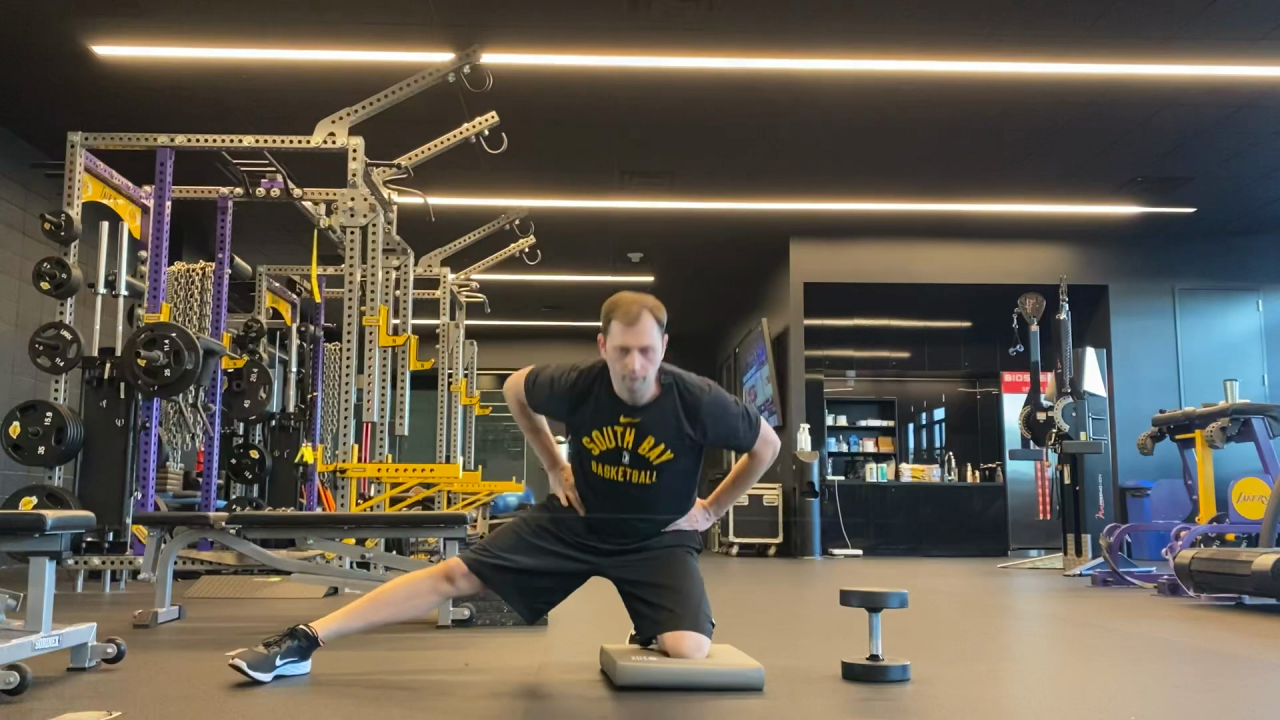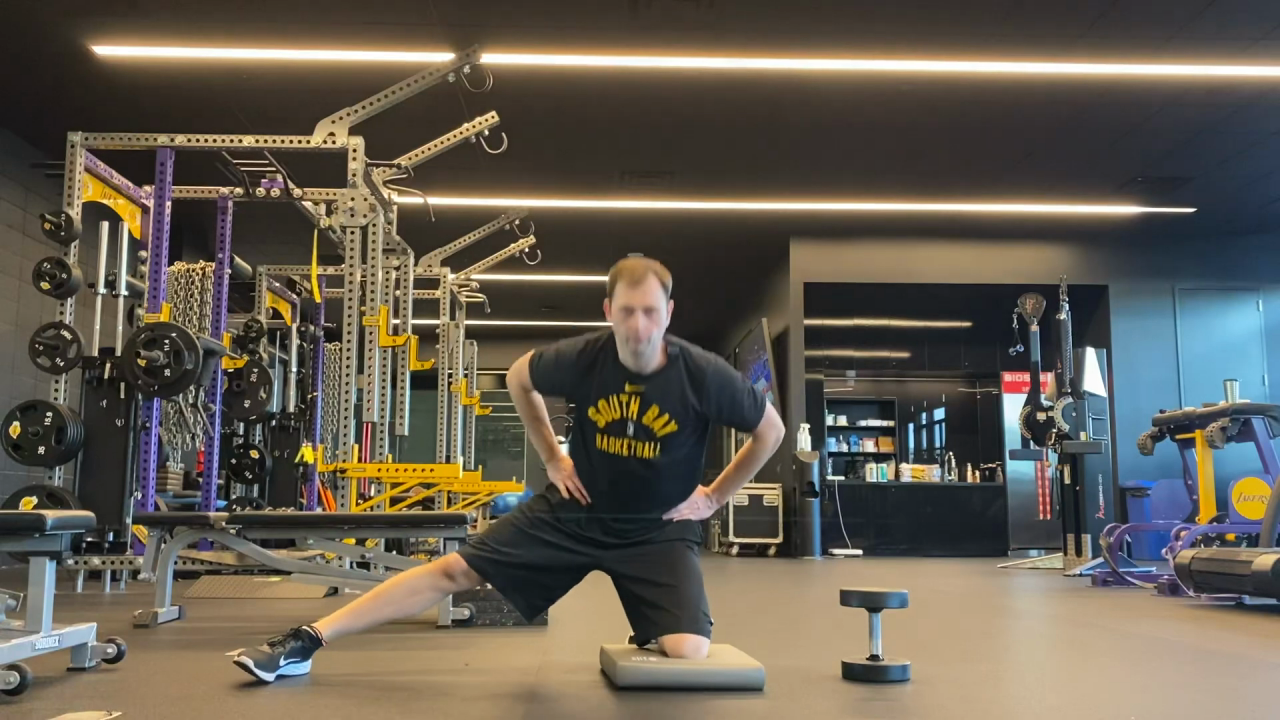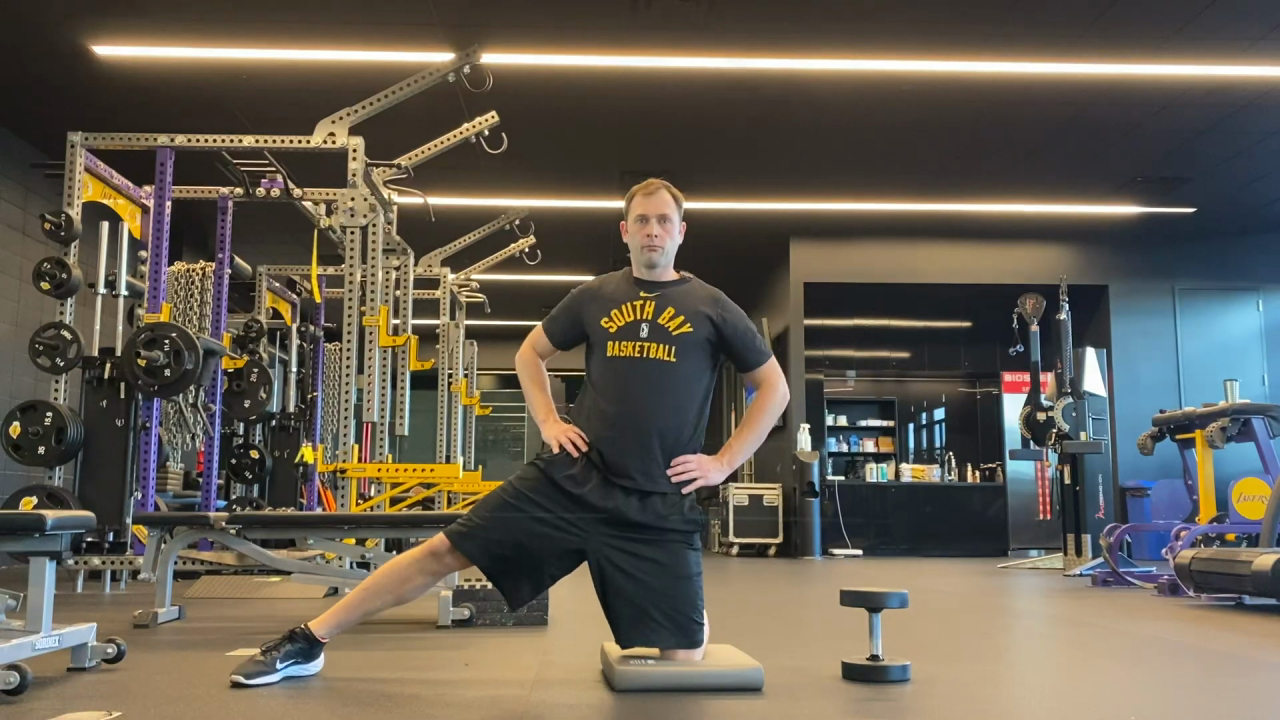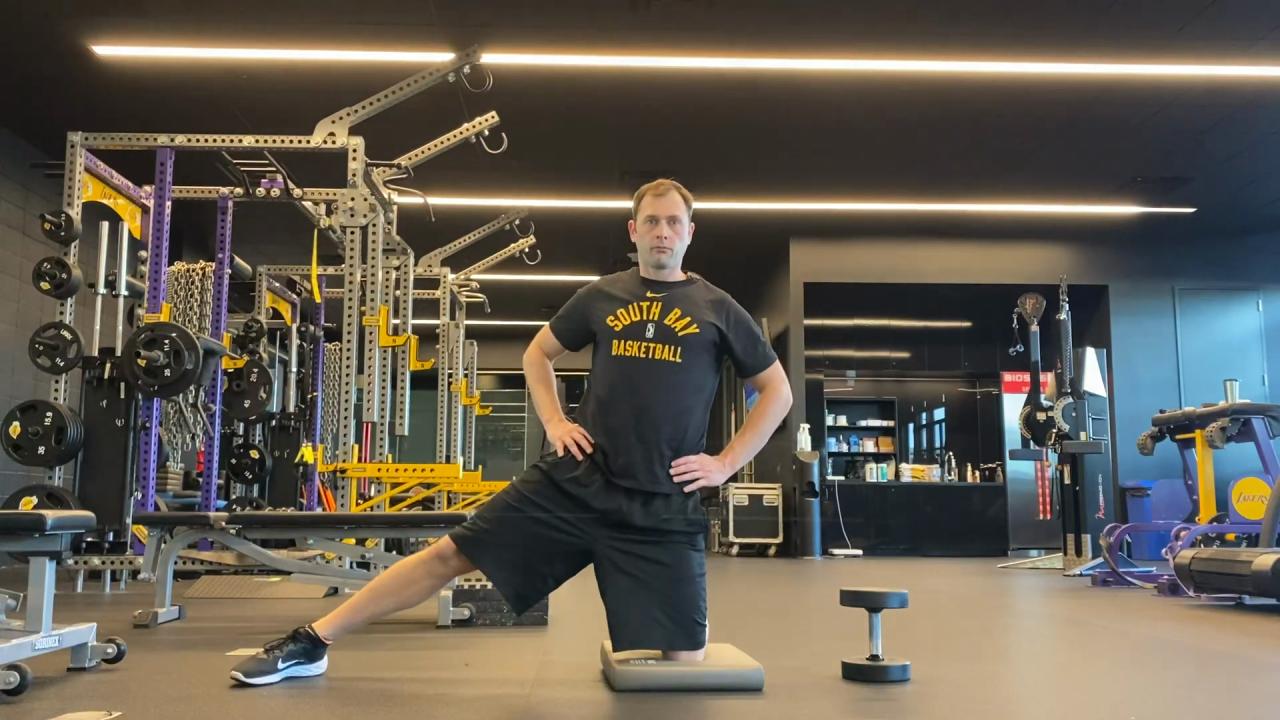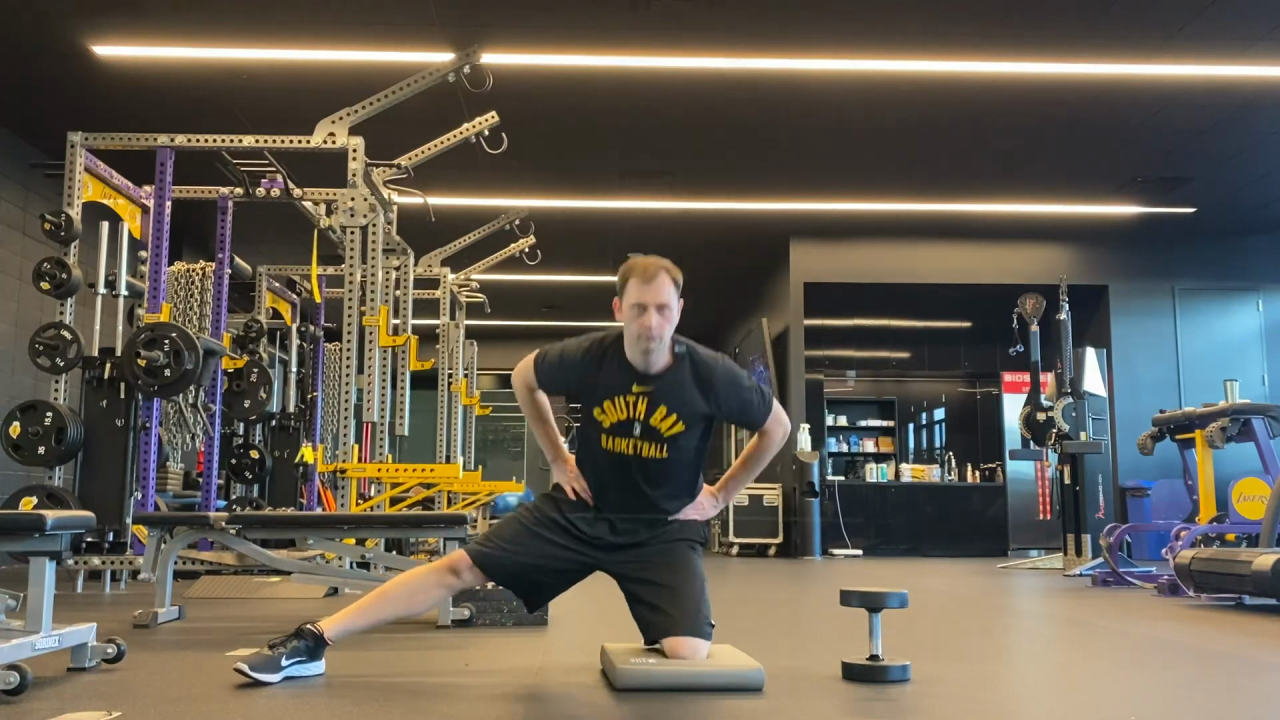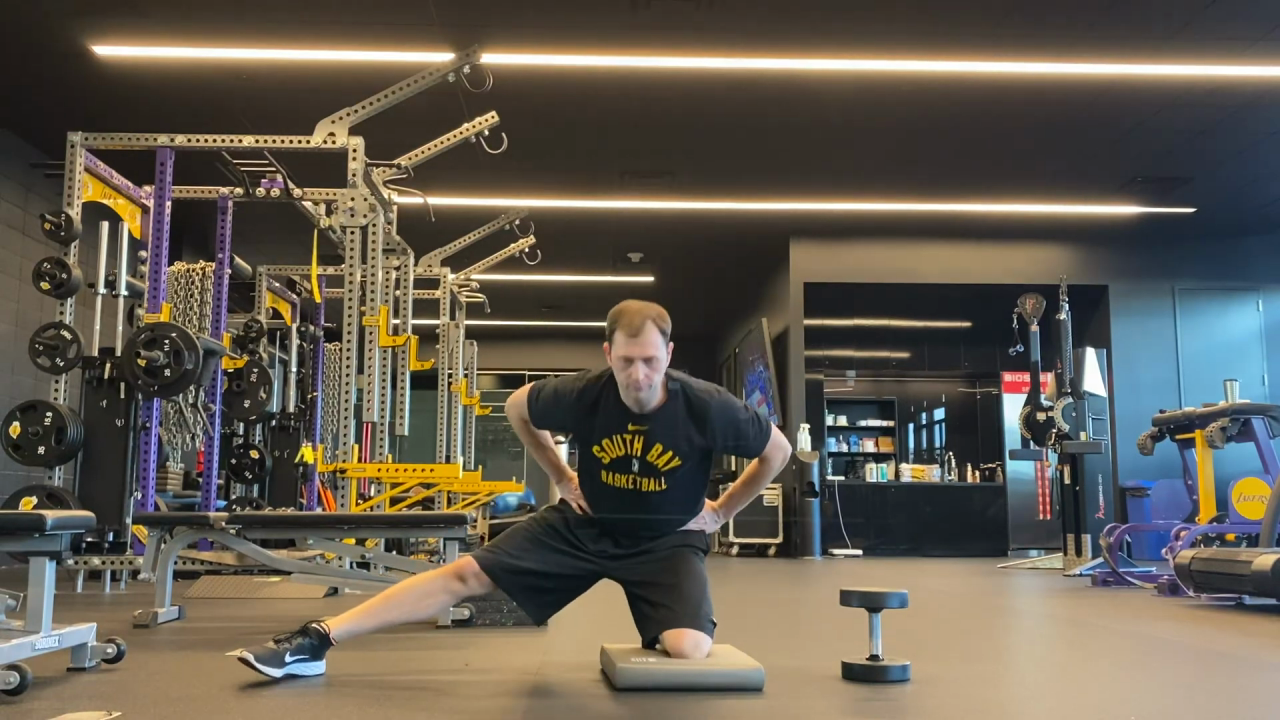
dt=0.4s
person 1, frame 1
left shoulder: (698, 402)
right shoulder: (573, 386)
left elbow: (767, 446)
right elbow: (514, 388)
left wrist: (712, 508)
right wrist: (555, 468)
left hip: (660, 539)
right hip: (575, 521)
left knee: (689, 652)
right knee: (452, 575)
left ankle: (652, 631)
right ankle: (302, 641)
person 1, frame 2
left shoulder: (703, 374)
right shoulder: (580, 358)
left elbow: (771, 430)
right elbow: (518, 381)
left wrist: (714, 496)
right wrist: (553, 460)
left hip: (659, 528)
right hip: (577, 511)
left knee: (688, 653)
right knee: (453, 571)
left ankle: (651, 634)
right ankle: (306, 641)
person 1, frame 3
left shoulder: (711, 305)
right shoulder: (596, 295)
left elbow: (774, 388)
right elbow: (529, 354)
left wrist: (724, 463)
right wrist: (548, 422)
left hip: (659, 499)
right hip: (571, 474)
left knee: (683, 658)
right knee: (444, 551)
left ankle: (690, 613)
right ankle: (307, 642)
person 1, frame 4
left shoulder: (718, 309)
right shoulder: (602, 294)
left elbow: (777, 392)
right elbow: (538, 354)
left wrist: (726, 464)
right wrist: (555, 423)
left hip: (661, 502)
right hip: (576, 478)
left knee: (685, 657)
right knee: (449, 555)
left ankle: (684, 608)
right ankle: (311, 643)
person 1, frame 5
left shoulder: (710, 375)
right shoulder: (586, 358)
left elbow: (777, 428)
right elbow: (522, 377)
left wrist: (719, 495)
right wrist: (559, 461)
left hip: (663, 530)
right hip: (580, 511)
left knee: (688, 654)
right knee: (458, 567)
left ankle: (662, 626)
right ankle: (310, 644)
person 1, frame 6
left shoulder: (707, 407)
right shoulder: (581, 395)
left elbow: (778, 450)
right elbow: (516, 408)
left wrist: (720, 512)
right wrist: (562, 479)
left hip: (668, 541)
right hip: (585, 526)
left knee: (690, 651)
right knee: (464, 575)
right ankle: (314, 641)
